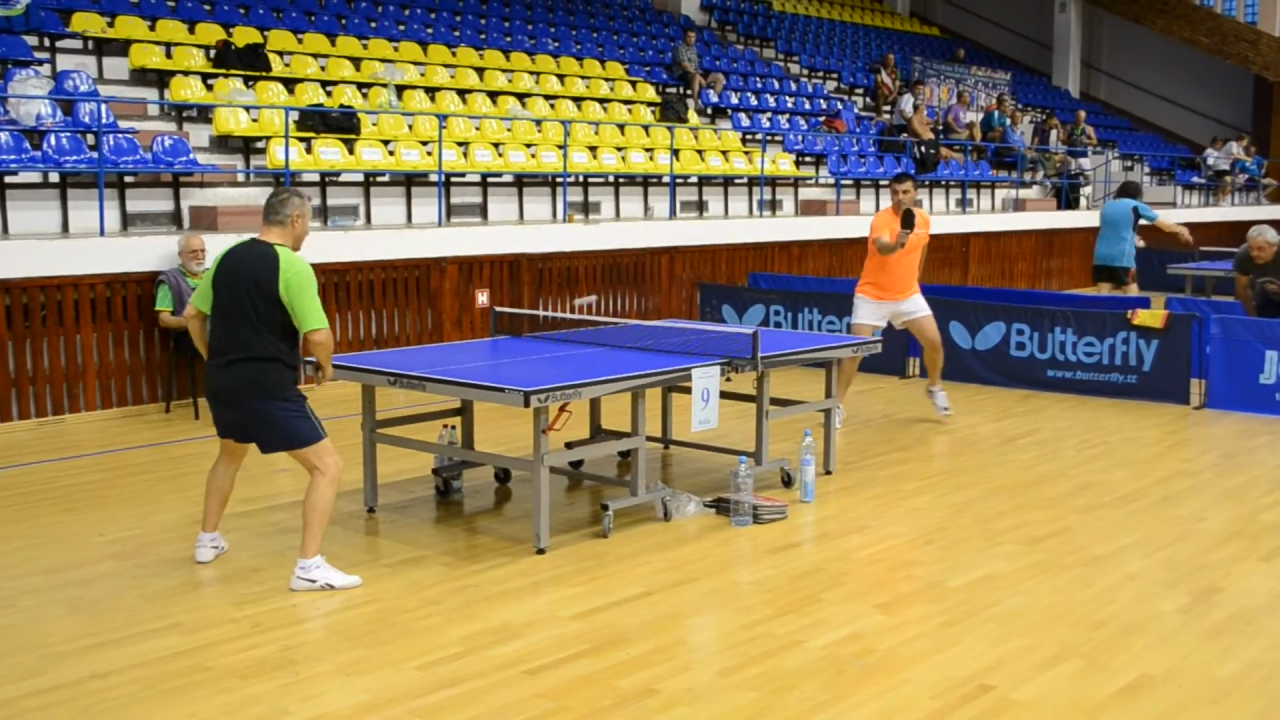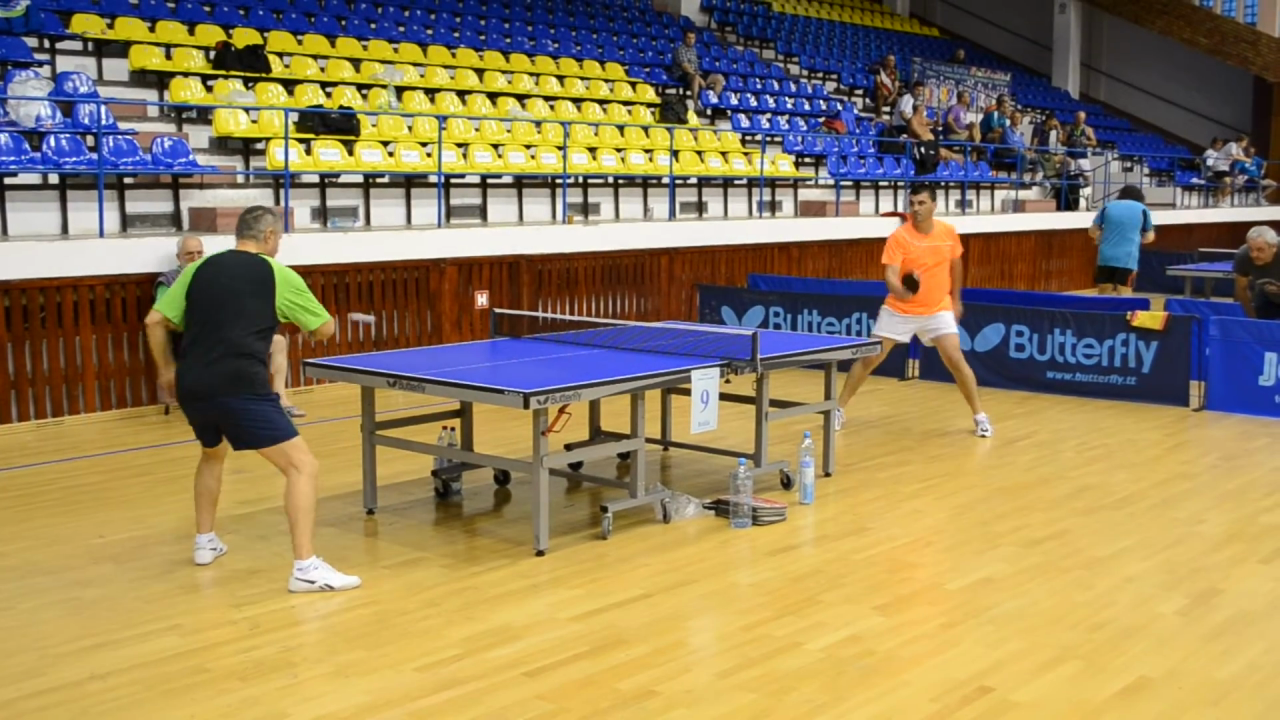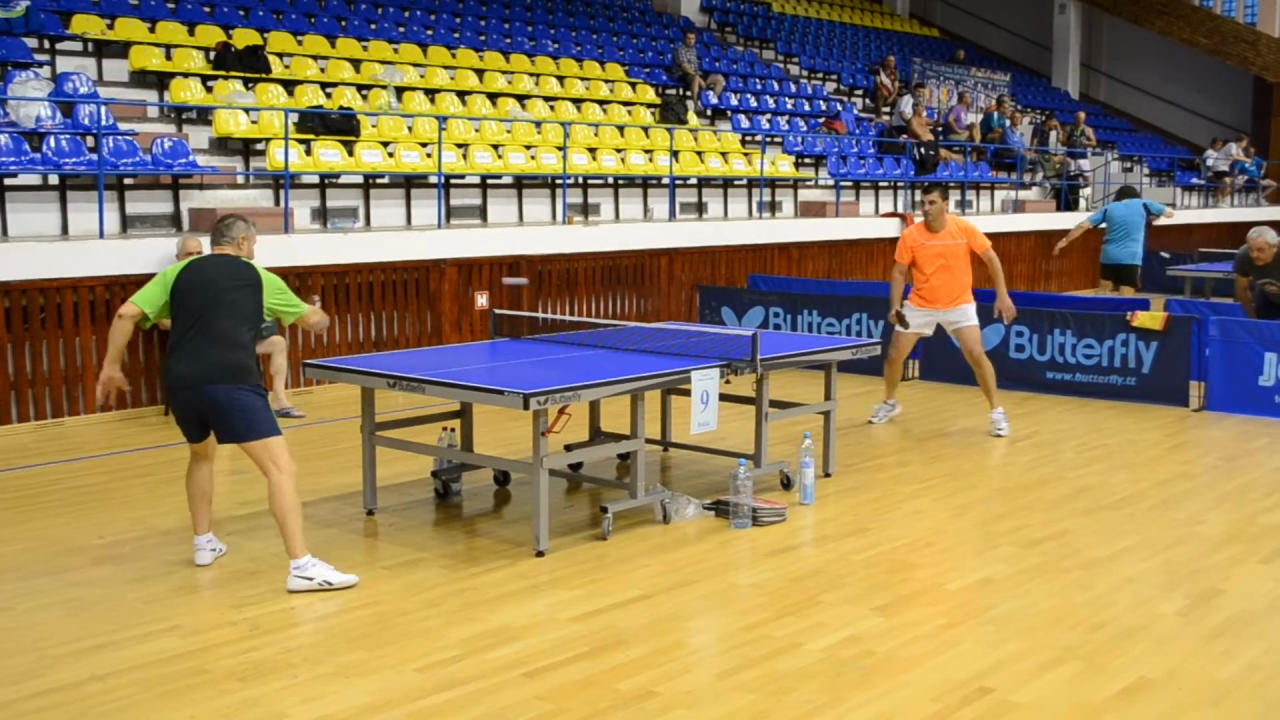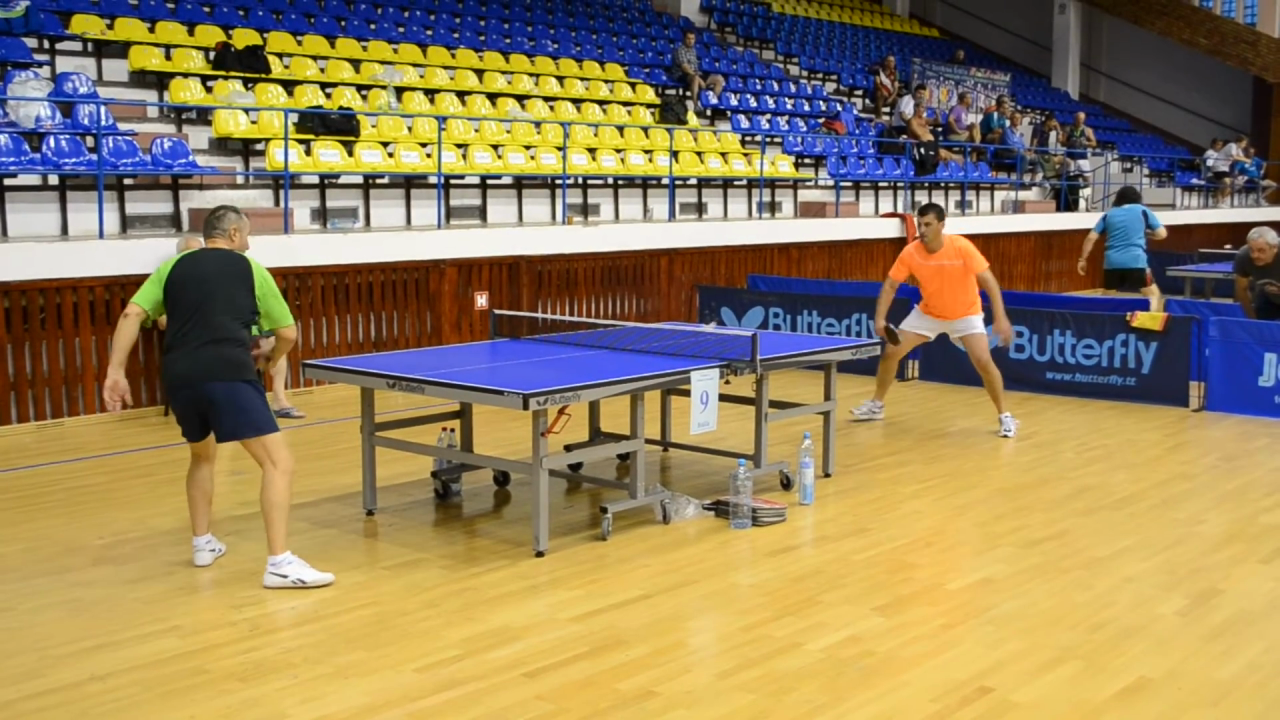
dt=0.2s
person 1, frame 1
left shoulder: (227, 257)
right shoulder: (292, 267)
left elbow: (193, 314)
right elbow: (318, 336)
right wrist: (325, 362)
left hip: (222, 386)
right hip: (270, 388)
left knee: (230, 454)
right knee: (327, 468)
left ankle: (208, 539)
right ankle: (309, 566)
person 1, frame 2
left shoulder: (198, 268)
right shoulder: (278, 276)
left elbow: (154, 321)
right elbow: (325, 330)
left wrist: (167, 369)
right wrist: (324, 318)
left hip: (193, 388)
right hip: (242, 387)
left knee: (213, 454)
right knee: (302, 468)
left ankle: (205, 541)
right ankle: (306, 567)
person 1, frame 3
left shoulder: (178, 272)
right shoulder: (259, 277)
left elbow: (126, 315)
right elbow: (313, 320)
left wrist: (111, 367)
right wrist: (317, 316)
left hip: (180, 381)
right hip: (232, 380)
left knee: (201, 454)
right knee: (280, 468)
left ankle: (204, 542)
right ankle: (302, 565)
person 1, frame 4
left shoulder: (173, 267)
right shoulder: (251, 269)
left elbow: (132, 315)
right elbow: (288, 335)
left wrist: (115, 372)
right wrist: (267, 360)
left hip: (180, 378)
right hip: (229, 376)
left knee: (202, 456)
right knee: (278, 463)
left ankle: (203, 543)
right ankle: (279, 561)
person 2, frame 1
left shoulder: (922, 218)
right shoulder: (882, 219)
right elbow: (881, 247)
left wrist: (916, 281)
right wrist: (896, 245)
left hip: (908, 296)
right hip: (872, 295)
left knee: (934, 341)
left ankle: (934, 387)
right ankle: (837, 405)
person 2, frame 2
left shoulder: (948, 232)
right shoulder: (899, 237)
left elbow: (956, 264)
right elbow: (890, 275)
left wrist: (955, 299)
right wrist: (901, 292)
left hip: (938, 311)
right hip: (902, 309)
left knee: (956, 361)
right knee: (869, 359)
left ankle: (979, 416)
right ankle: (839, 409)
person 2, frame 3
left shoulder: (964, 229)
right shoulder: (911, 235)
left elbow: (991, 257)
right elbow: (899, 272)
left wrist: (1002, 295)
right wrist: (895, 305)
left hip: (958, 304)
right hip: (920, 305)
left knee: (976, 355)
right knee: (894, 355)
left ankle: (996, 411)
right ankle: (890, 403)
person 2, frame 4
left shoulder: (962, 247)
right shoulder: (910, 253)
left elbow: (988, 280)
right elbow: (890, 285)
left wrist: (1000, 317)
right wrist: (879, 318)
left hip: (965, 314)
right hip: (928, 314)
left knee: (983, 361)
right knee: (890, 353)
left ankle: (1004, 416)
right ankle: (876, 404)
